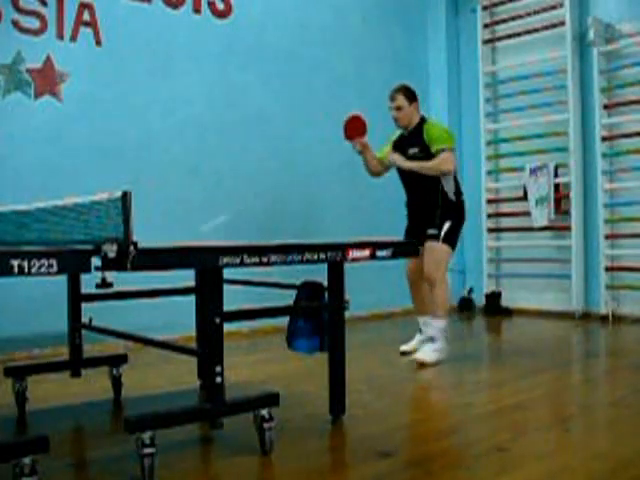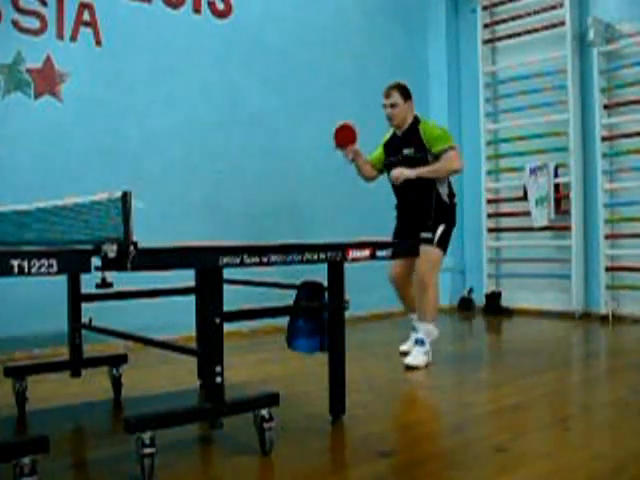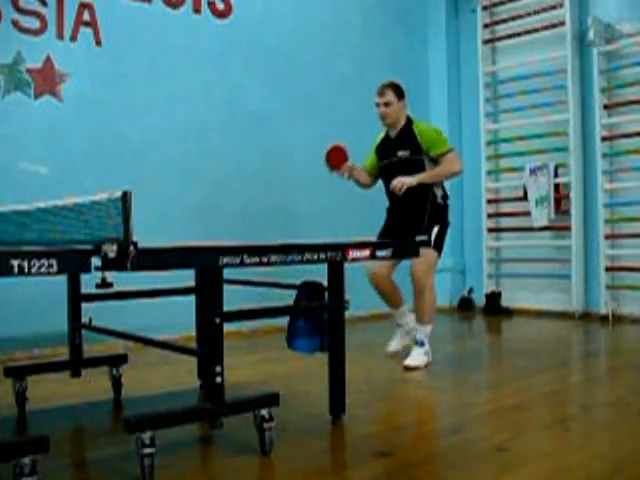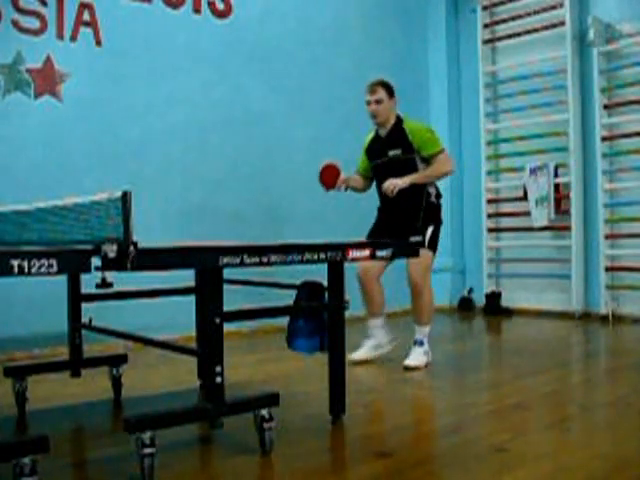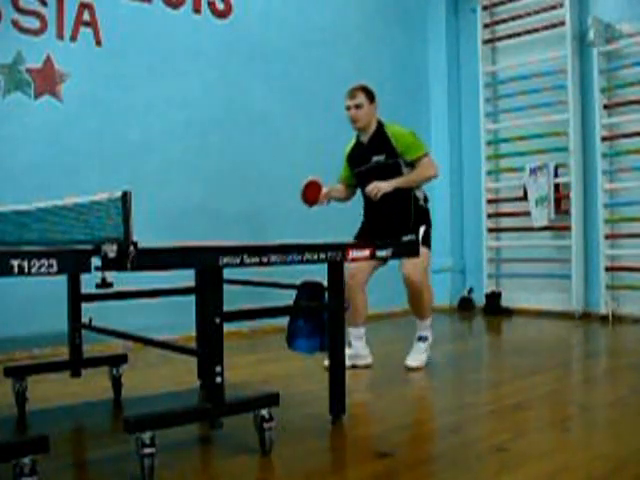
dt=0.5s
person 1, frame 1
left shoulder: (434, 131)
right shoulder: (399, 140)
left elbow: (447, 165)
right elbow: (376, 169)
left wrist: (406, 163)
right wrist: (364, 150)
left hip: (444, 212)
right hip: (418, 215)
left knee: (434, 273)
right knee: (414, 274)
left ankle: (438, 341)
right ankle: (426, 333)
person 1, frame 2
left shoulder: (430, 131)
right shoulder: (389, 141)
left elbow: (455, 163)
right elbow: (370, 173)
left wrist: (412, 172)
right wrist: (356, 157)
left hip: (435, 215)
right hip: (407, 217)
left knee: (425, 276)
right knee: (398, 275)
left ankle: (423, 345)
right ankle: (422, 329)
person 1, frame 3
left shoulder: (425, 132)
right shoulder: (381, 143)
left elbow: (455, 165)
right elbow: (368, 178)
left wrist: (414, 178)
right wrist: (352, 171)
left hip: (429, 216)
right hip: (397, 217)
left knee: (421, 276)
right knee: (377, 273)
left ankle: (422, 345)
right ankle: (407, 323)
person 1, frame 4
left shoulder: (416, 131)
right shoulder: (371, 142)
left elbow: (446, 165)
right elbow: (364, 180)
left wrist: (406, 180)
right wrist: (347, 181)
left hip: (422, 215)
right hip: (388, 217)
left knee: (417, 278)
right knee: (366, 271)
left ankle: (421, 345)
right ankle: (377, 337)
person 1, frame 5
left shoulder: (399, 136)
right shoulder: (353, 150)
left elbow: (430, 170)
right elbow: (347, 188)
left wrist: (390, 183)
right wrist: (330, 192)
left hip: (411, 219)
right hip: (376, 224)
left knee: (414, 276)
right knee: (353, 276)
left ankle: (423, 338)
right ankle: (358, 349)
